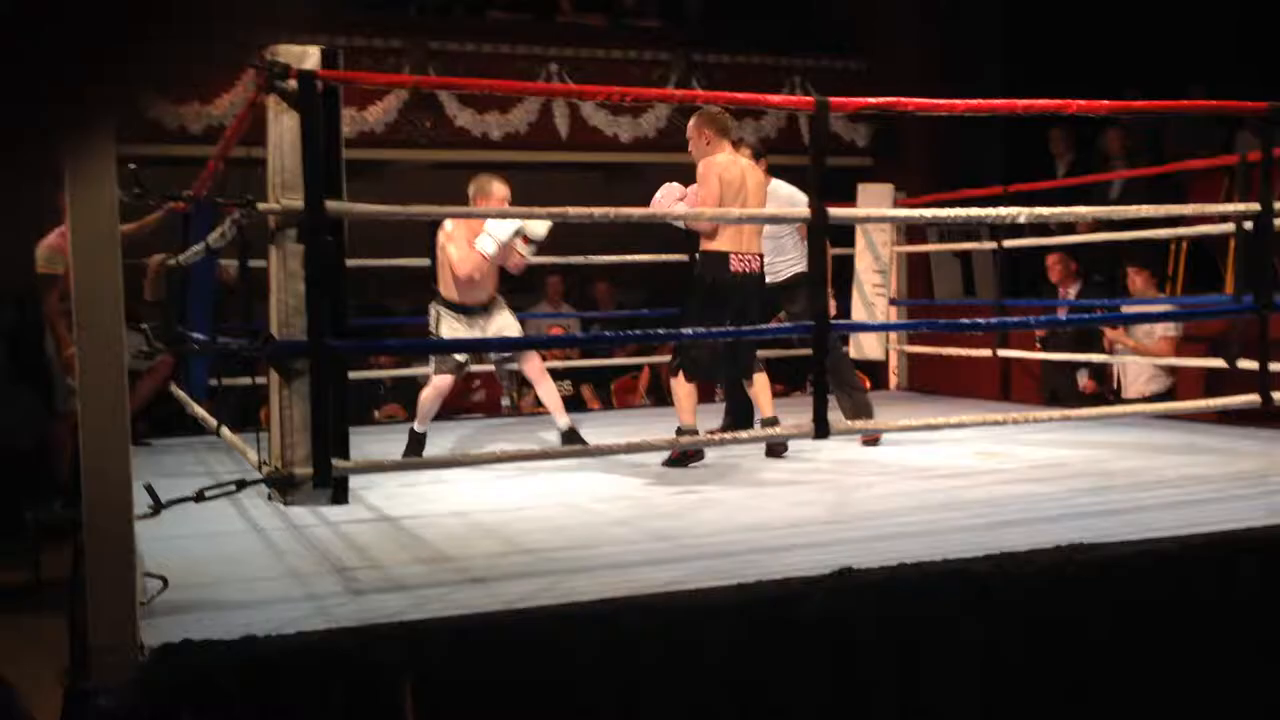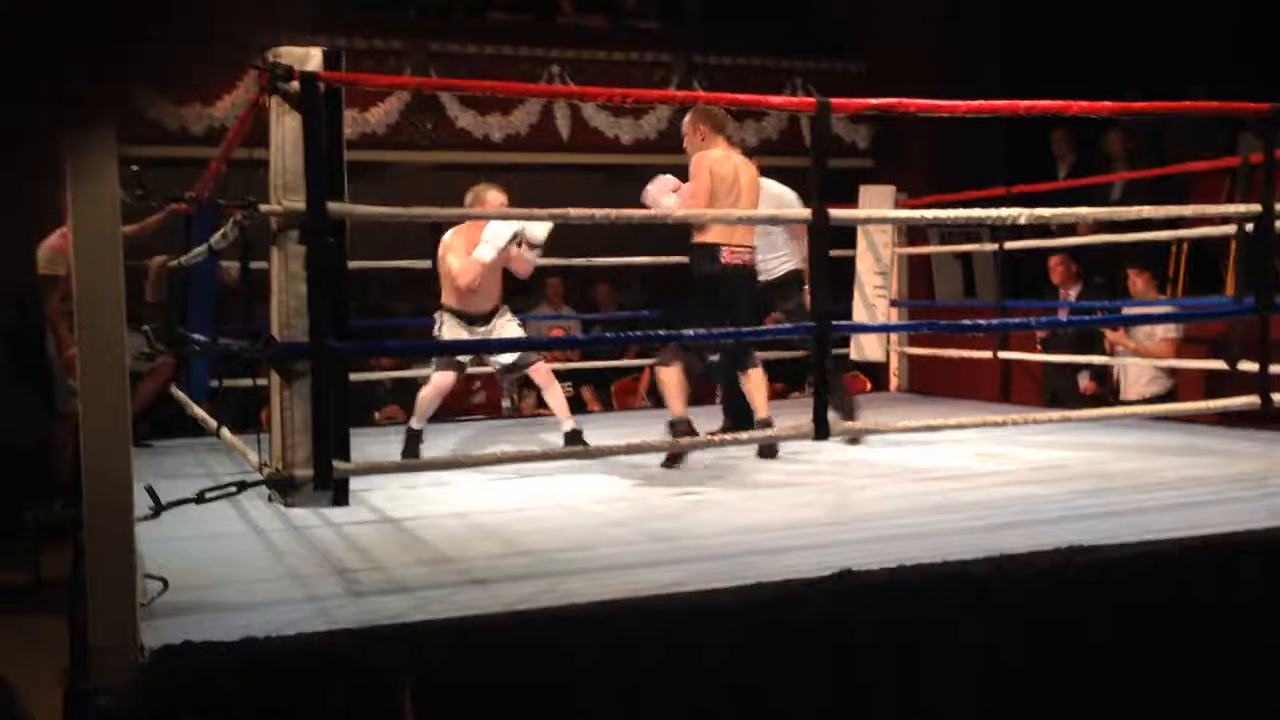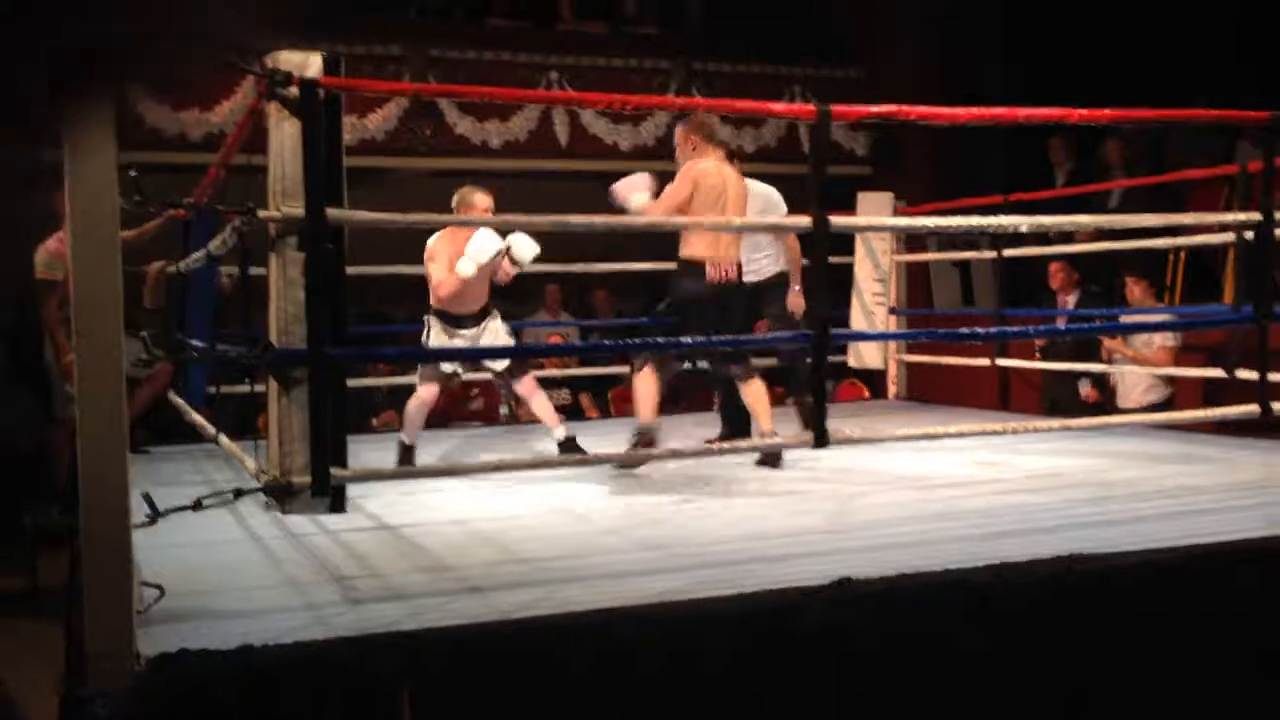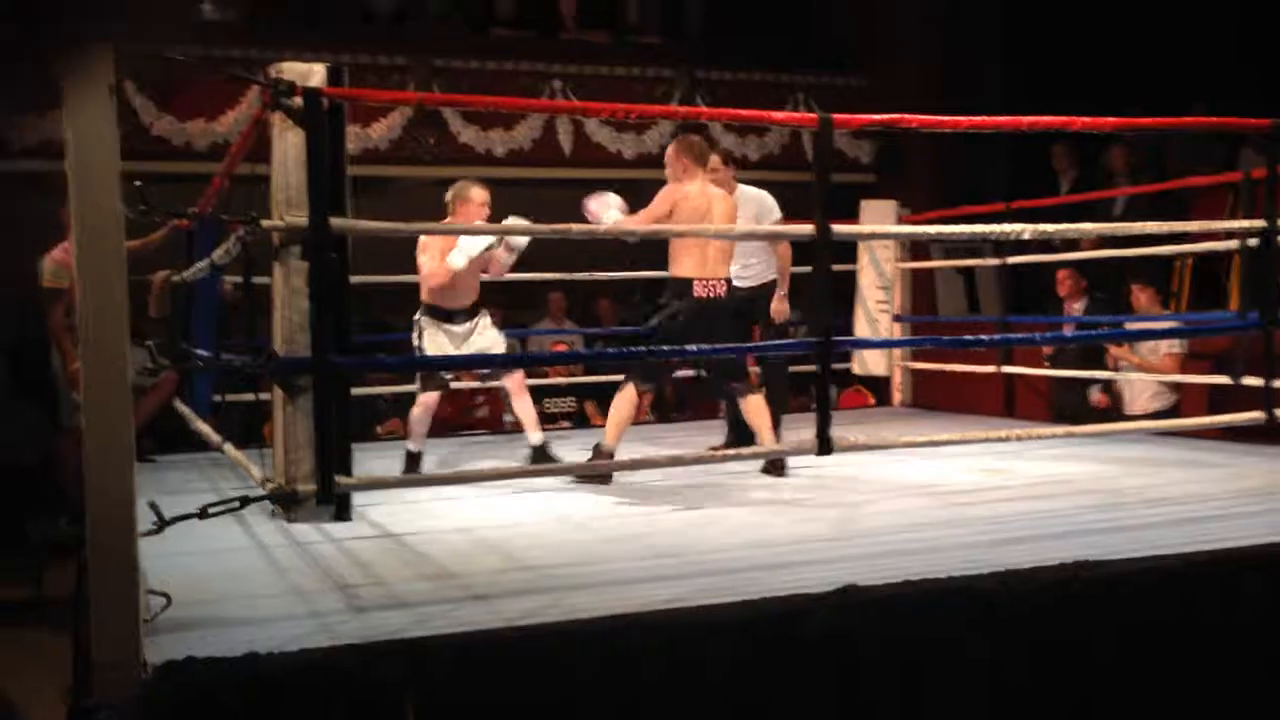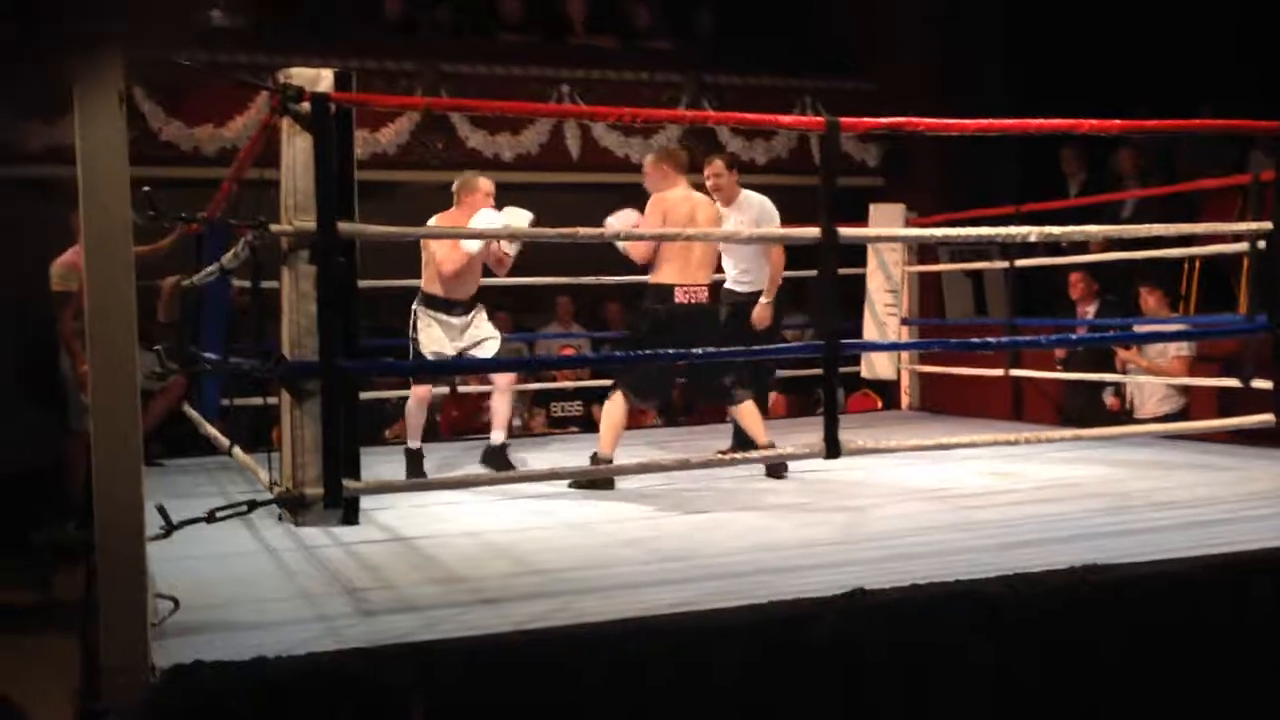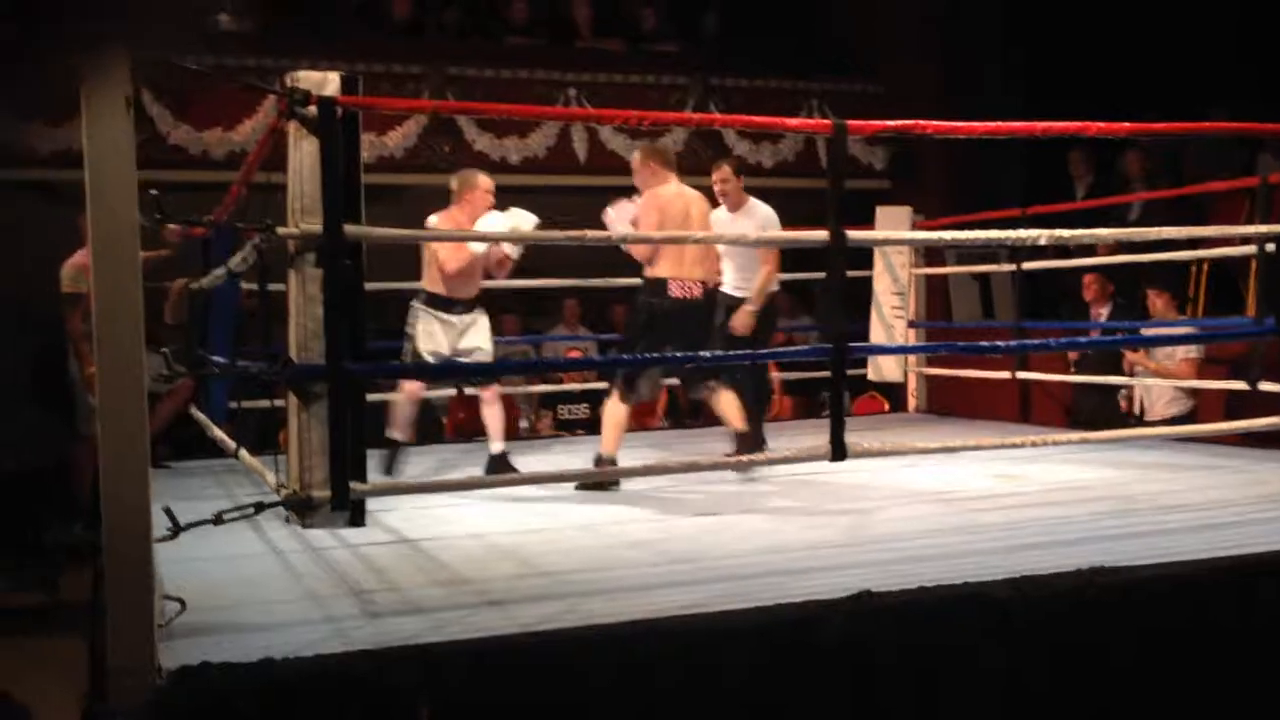
dt=0.1s
person 1, frame 1
left shoulder: (711, 166)
right shoulder: (756, 172)
left elbow: (706, 223)
left wrist: (674, 209)
right wrist: (693, 201)
left hip: (718, 270)
right hip: (751, 271)
left knee: (684, 359)
right knee: (746, 357)
left ankle: (689, 438)
right ankle: (772, 428)
person 1, frame 2
left shoulder: (704, 160)
right shoulder: (748, 168)
left wrist: (664, 199)
left hip: (711, 263)
right hip: (743, 265)
left knee: (670, 348)
right knee: (744, 353)
left ankle: (682, 429)
right ankle: (764, 429)
person 1, frame 3
left shoulder: (693, 172)
right shoulder: (738, 180)
left elbow: (659, 214)
left wrist: (631, 196)
left hip: (694, 279)
right hip: (729, 280)
left knee: (650, 358)
right knee: (741, 366)
left ankle: (645, 435)
right ankle: (770, 443)
person 1, frame 4
left shoulder: (676, 193)
right shoulder: (727, 200)
left elbow: (635, 228)
left wrist: (607, 213)
left hip: (684, 298)
right hip: (720, 298)
left knee: (636, 376)
right knee: (739, 381)
left ankle: (604, 457)
right ankle: (772, 453)
person 1, frame 5
left shoulder: (660, 201)
right shoulder: (710, 207)
left elbow: (640, 253)
left wrist: (620, 233)
left hip: (666, 302)
right hip: (701, 305)
left knee: (626, 385)
right knee: (725, 386)
left ankle: (601, 465)
right ankle: (767, 450)
person 1, frame 6
left shoulder: (654, 197)
right shoulder: (700, 201)
left elbow: (642, 252)
left wrist: (619, 224)
left hip: (660, 297)
right hip: (697, 298)
left knee: (623, 384)
right knee: (706, 379)
left ankle: (605, 465)
right ankle: (745, 438)
person 2, frame 1
left shoulder: (790, 196)
left wrist: (827, 292)
left hip: (795, 282)
left knee: (826, 350)
left ankle: (862, 417)
right ankle: (737, 419)
person 2, frame 2
left shoulder: (780, 194)
left elbow: (805, 241)
left wrist: (810, 287)
left hip: (786, 279)
left ankle: (847, 413)
right ankle: (735, 421)
person 2, frame 3
left shoulder: (764, 195)
left elbow: (790, 242)
left wrist: (795, 289)
left hip: (774, 283)
left knee: (790, 353)
left ankle: (809, 420)
right ankle: (735, 427)
person 2, frame 4
left shoulder: (759, 200)
left elbow: (782, 248)
left wrist: (781, 294)
left hip: (766, 288)
right hip: (734, 290)
left knee: (773, 361)
left ankle: (771, 430)
right ankle: (740, 435)
person 2, frame 5
left shoulder: (760, 206)
left elbow: (776, 257)
left wrist: (766, 301)
left hip: (761, 296)
right hip: (732, 294)
left knee: (760, 366)
right knee: (734, 368)
left ankle: (752, 436)
right ankle: (744, 437)
person 2, frame 6
left shoulder: (764, 217)
right shoulder: (714, 218)
left elbow: (769, 268)
left wrist: (749, 310)
left hip: (760, 299)
right hip: (727, 299)
left knee: (753, 370)
right knee: (728, 369)
left ankle: (754, 435)
person 3, frame 1
left shoulder: (497, 228)
right shoulder: (453, 229)
left elbow: (515, 266)
right elbow: (463, 272)
left wrist: (529, 240)
right wrist: (492, 240)
left hip: (491, 310)
right hip: (453, 315)
left knee: (535, 368)
right knee: (441, 383)
left ankle: (568, 433)
right ankle: (416, 438)
person 3, frame 2
left shoulder: (497, 234)
right shoulder: (453, 240)
left elbow: (523, 271)
right elbow: (463, 281)
left wrist: (532, 245)
right wrist: (491, 246)
left hip: (495, 319)
right hip: (456, 322)
left knee: (543, 373)
right knee: (441, 382)
left ankle: (572, 435)
right ankle: (413, 434)
person 3, frame 3
left shoulder: (486, 239)
right shoulder: (439, 245)
left elbow: (502, 278)
right elbow: (443, 290)
left wrist: (516, 261)
right wrist: (472, 261)
left hip: (485, 321)
right hip: (446, 326)
left knee: (527, 385)
right knee: (427, 393)
left ankle: (566, 443)
right ankle: (406, 449)
person 3, frame 4
left shoulder: (478, 236)
right shoulder: (431, 239)
left elbow: (496, 270)
right elbow: (432, 282)
left wrist: (509, 250)
right wrist: (464, 253)
left hip: (474, 319)
right hip: (436, 323)
left knee: (516, 381)
right knee: (428, 399)
left ankle: (539, 449)
right ankle: (412, 458)
person 3, frame 5
left shoulder: (484, 225)
right shoulder: (437, 225)
left elbow: (500, 268)
right elbow: (448, 267)
left wrist: (512, 240)
right wrist: (476, 238)
left hip: (471, 313)
right hip: (434, 314)
left knee: (505, 378)
right knee: (422, 391)
left ankle: (496, 450)
right ankle: (414, 456)
person 3, frame 6
left shoulder: (482, 225)
right shoulder: (438, 224)
left elbow: (499, 271)
right elbow: (450, 266)
left wrist: (513, 244)
right wrist: (479, 242)
left hip: (471, 314)
right hip: (433, 313)
left knee: (490, 390)
right knee: (411, 388)
left ankle: (498, 460)
right ankle: (394, 447)
person 4, frame 1
right shoulder: (52, 246)
left elbow: (135, 230)
right elbow: (50, 306)
left wrist: (166, 210)
right wrist: (68, 351)
right hip: (73, 337)
left knee: (163, 363)
right knee: (71, 414)
right ankle: (64, 480)
person 4, frame 2
right shoulder: (53, 248)
left elbow: (137, 232)
right elbow: (52, 307)
left wrist: (167, 212)
right wrist: (69, 351)
right hip: (73, 337)
left knee: (164, 365)
right knee: (72, 413)
right ankle: (66, 483)
person 4, frame 3
right shoulder: (50, 252)
left elbow: (135, 237)
right elbow: (48, 311)
left wrist: (165, 219)
right wrist: (66, 357)
right hip: (71, 344)
left knee: (161, 370)
right knee: (69, 418)
person 4, frame 4
right shoulder: (57, 261)
left elbow: (141, 247)
right elbow: (55, 320)
left wrist: (169, 229)
right wrist: (73, 364)
right hip: (79, 351)
right knee: (77, 425)
person 4, frame 5
right shoulder: (66, 265)
left elbow: (151, 253)
right elbow: (65, 323)
left wrist: (178, 235)
right wrist: (82, 367)
right hip: (88, 356)
left knee: (176, 383)
person 4, frame 6
right shoulder: (76, 266)
left elbow: (159, 257)
right elbow: (74, 324)
left wrist: (173, 243)
right wrist: (89, 369)
right hip: (96, 357)
left knee: (184, 386)
right knee: (93, 430)
